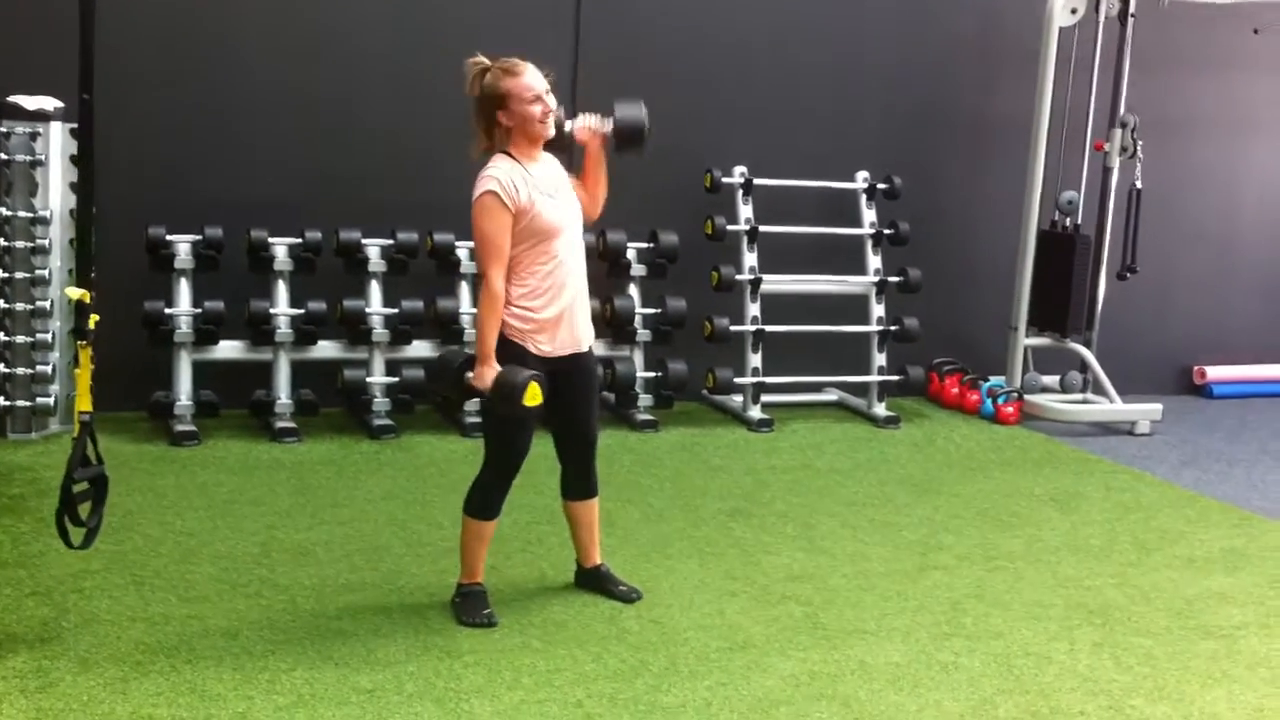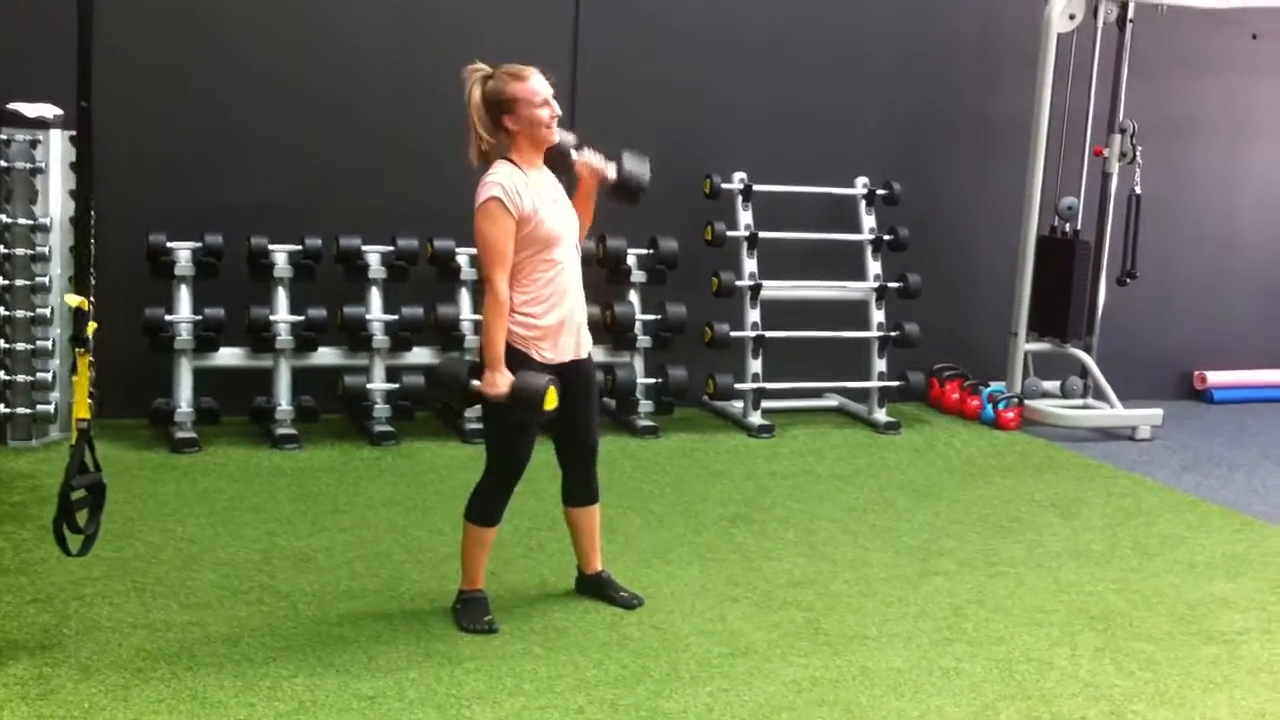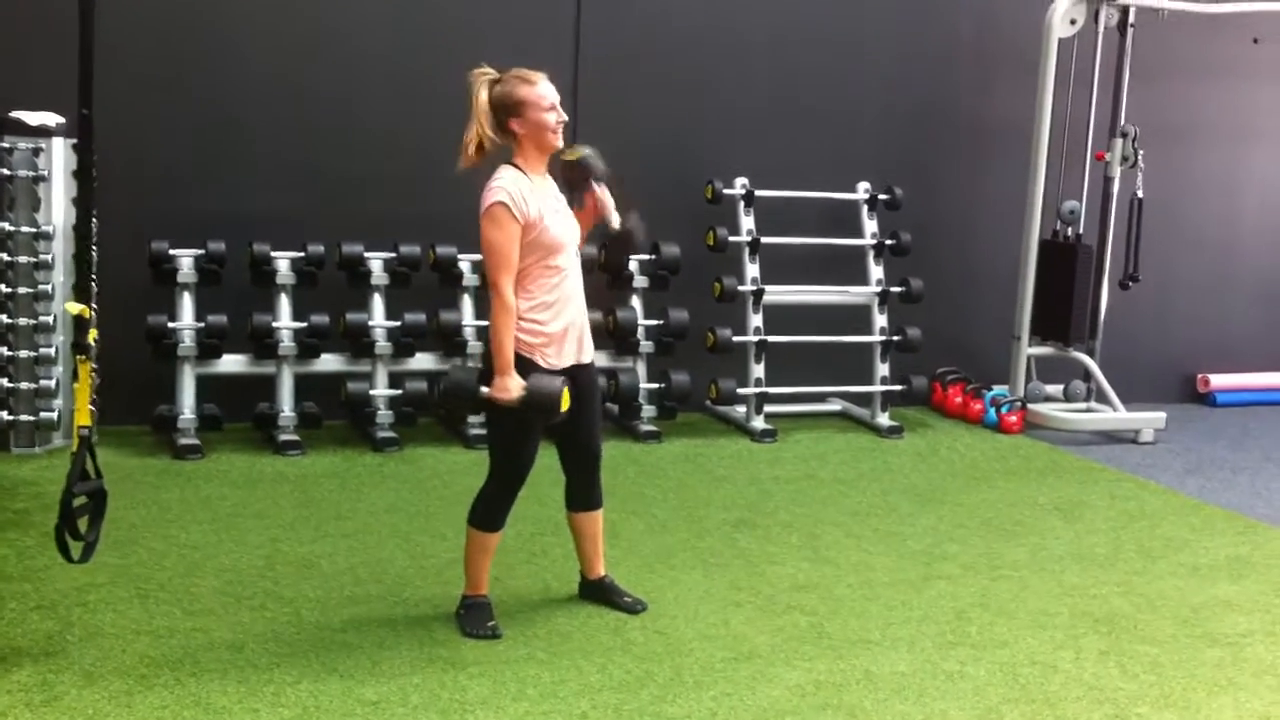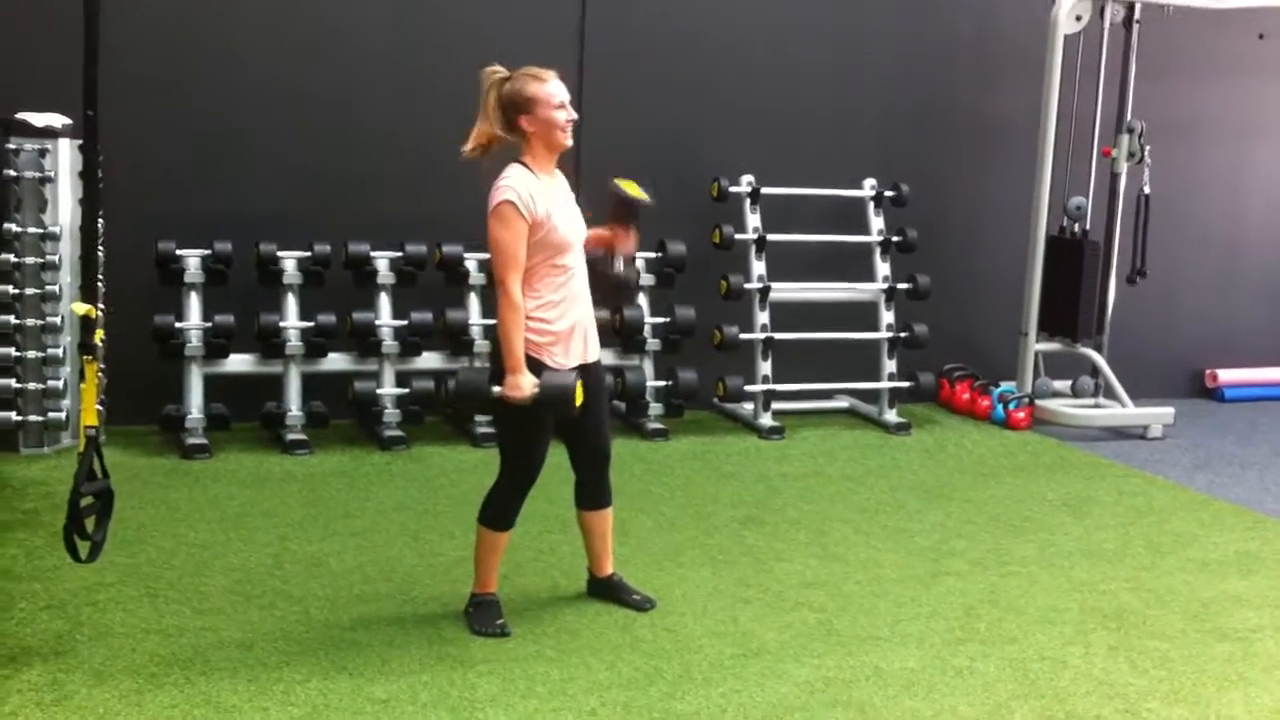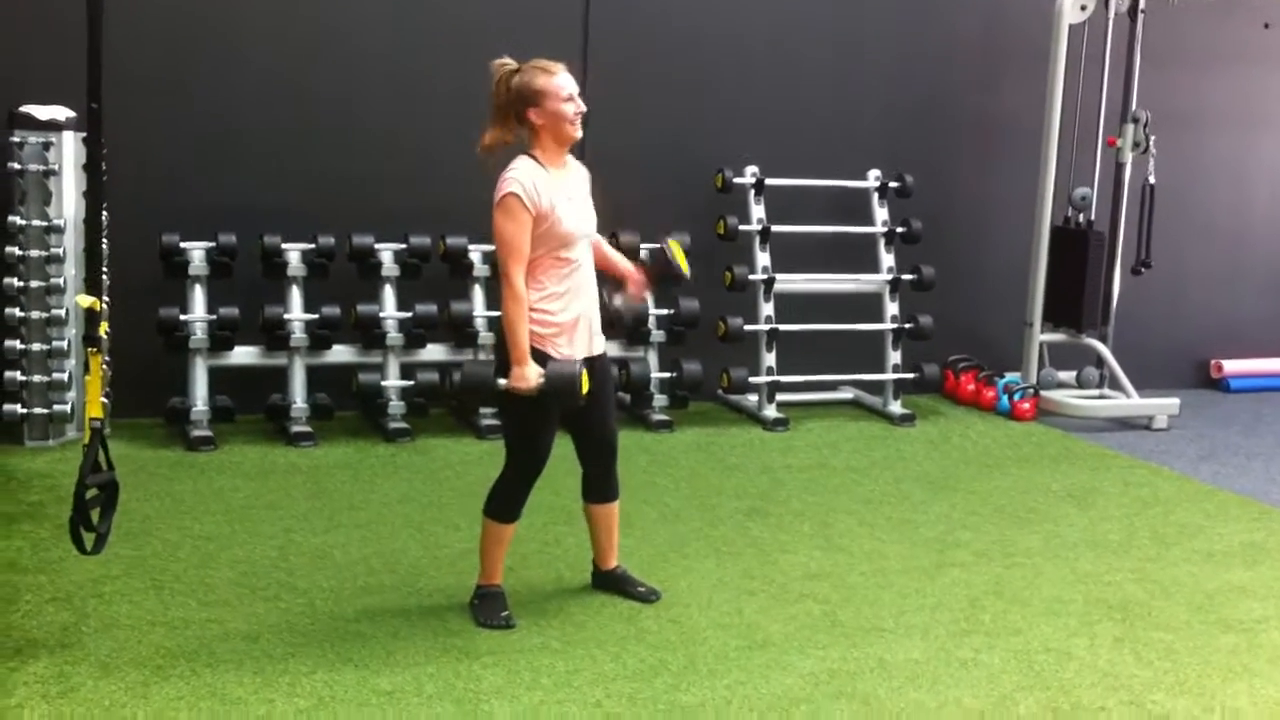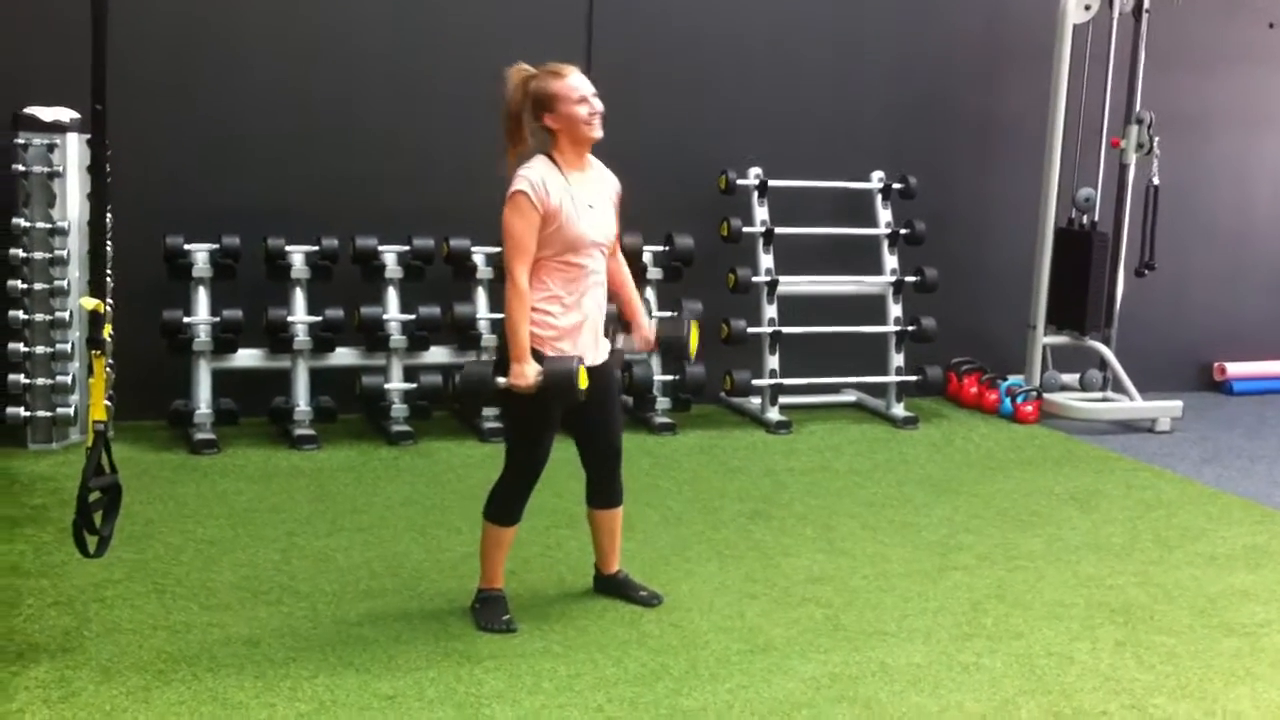
dt=0.1s
person 1, frame 1
left shoulder: (549, 165)
right shoulder: (498, 181)
left elbow: (591, 208)
right elbow: (493, 278)
left wrist: (594, 146)
right wrist: (485, 359)
left hip: (573, 342)
right hip: (522, 347)
left knee: (582, 455)
right knee: (502, 466)
left ankle: (590, 566)
right ankle: (470, 585)
person 1, frame 2
left shoulder: (545, 174)
right shoulder: (501, 187)
right elbow: (497, 284)
left wrist: (591, 182)
right wrist: (493, 366)
left hip: (571, 347)
right hip: (523, 354)
left knee: (582, 460)
right knee: (504, 473)
left ankle: (591, 573)
right ankle: (470, 593)
person 1, frame 3
left shoulder: (547, 180)
right shoulder: (506, 192)
right elbow: (503, 288)
left wrist: (595, 209)
right wrist: (503, 372)
left hip: (574, 352)
right hip: (528, 360)
left knee: (586, 466)
right knee: (507, 479)
left ankle: (594, 578)
right ankle: (474, 598)
person 1, frame 4
left shoulder: (557, 178)
right shoulder: (514, 190)
right elbow: (509, 286)
left wrist: (608, 238)
right wrist: (515, 370)
left hip: (580, 352)
right hip: (535, 359)
left knee: (595, 464)
right knee: (518, 477)
left ankle: (603, 575)
right ankle: (483, 595)
person 1, frame 5
left shoulder: (575, 171)
right shoulder: (521, 183)
right elbow: (513, 277)
left wrist: (627, 270)
right wrist: (520, 361)
left hip: (586, 344)
right hip: (541, 351)
left knee: (602, 457)
right knee: (523, 468)
left ankle: (607, 567)
right ankle: (488, 587)
person 1, frame 6
left shoulder: (605, 178)
right shoulder: (533, 184)
right elbow: (518, 276)
left wrist: (639, 317)
right wrist: (520, 359)
left hip: (593, 350)
right hip: (542, 355)
left knee: (607, 463)
right knee: (523, 473)
left ankle: (609, 572)
right ankle: (490, 591)
